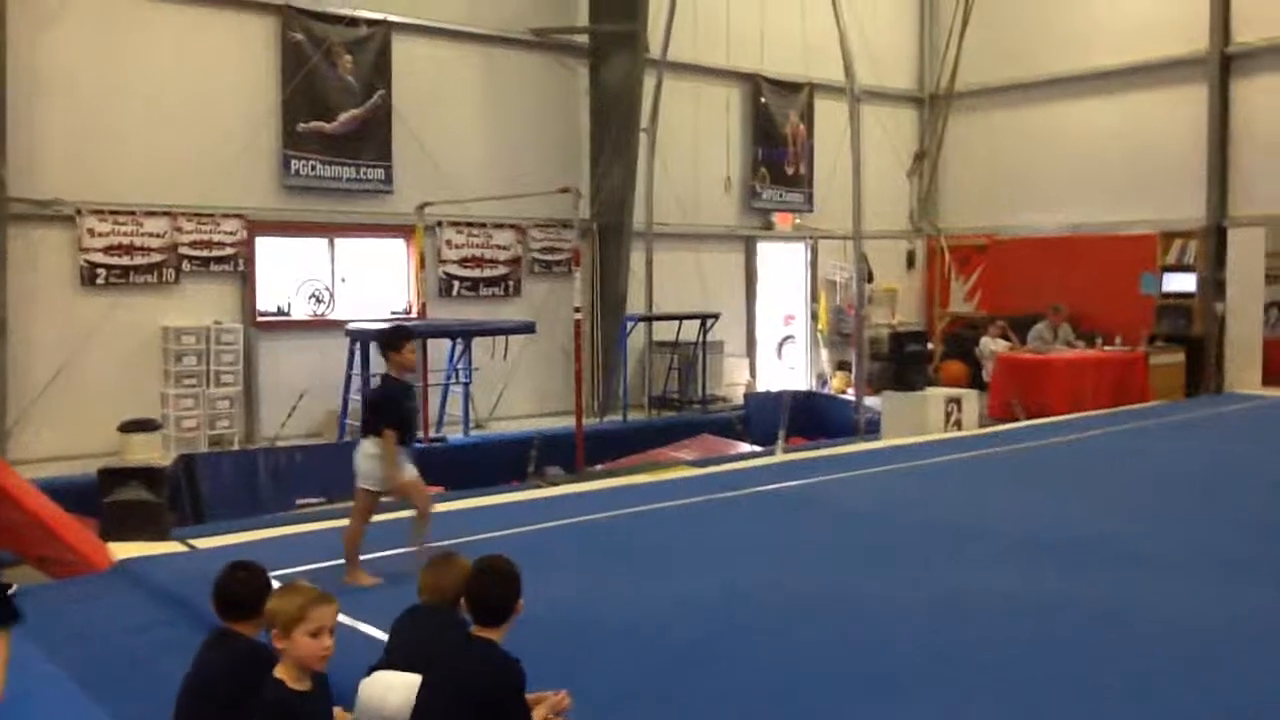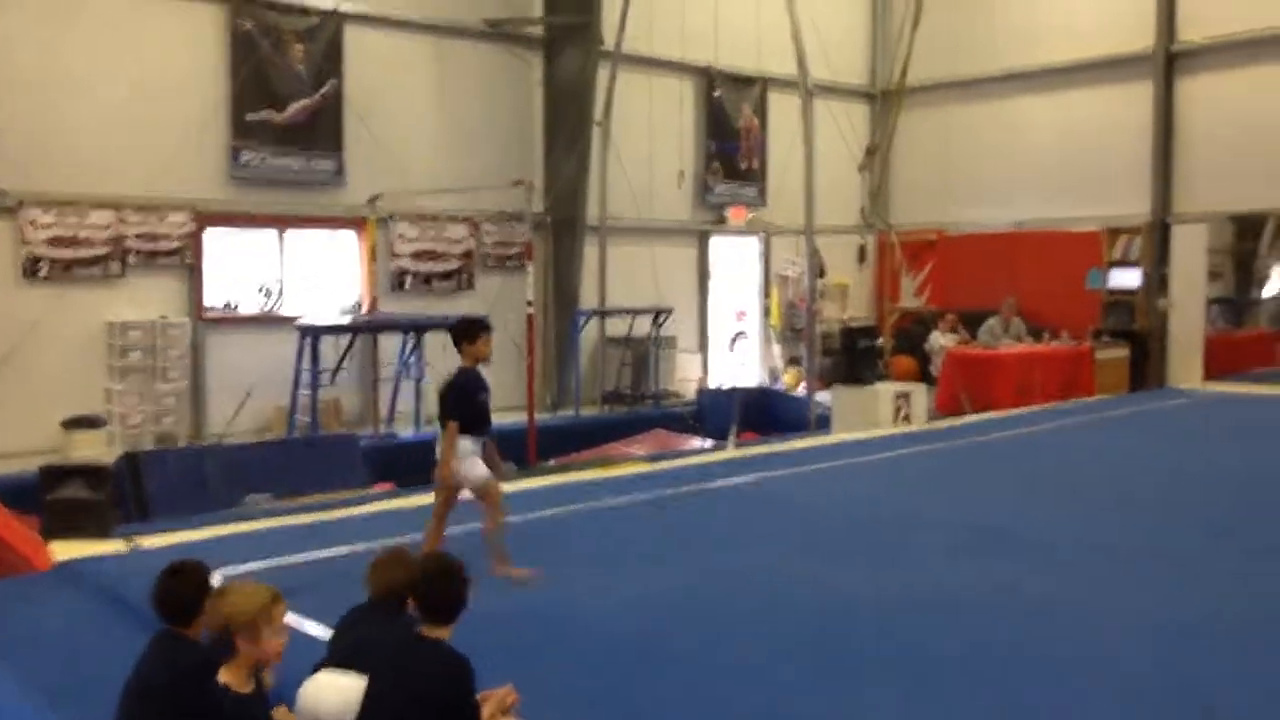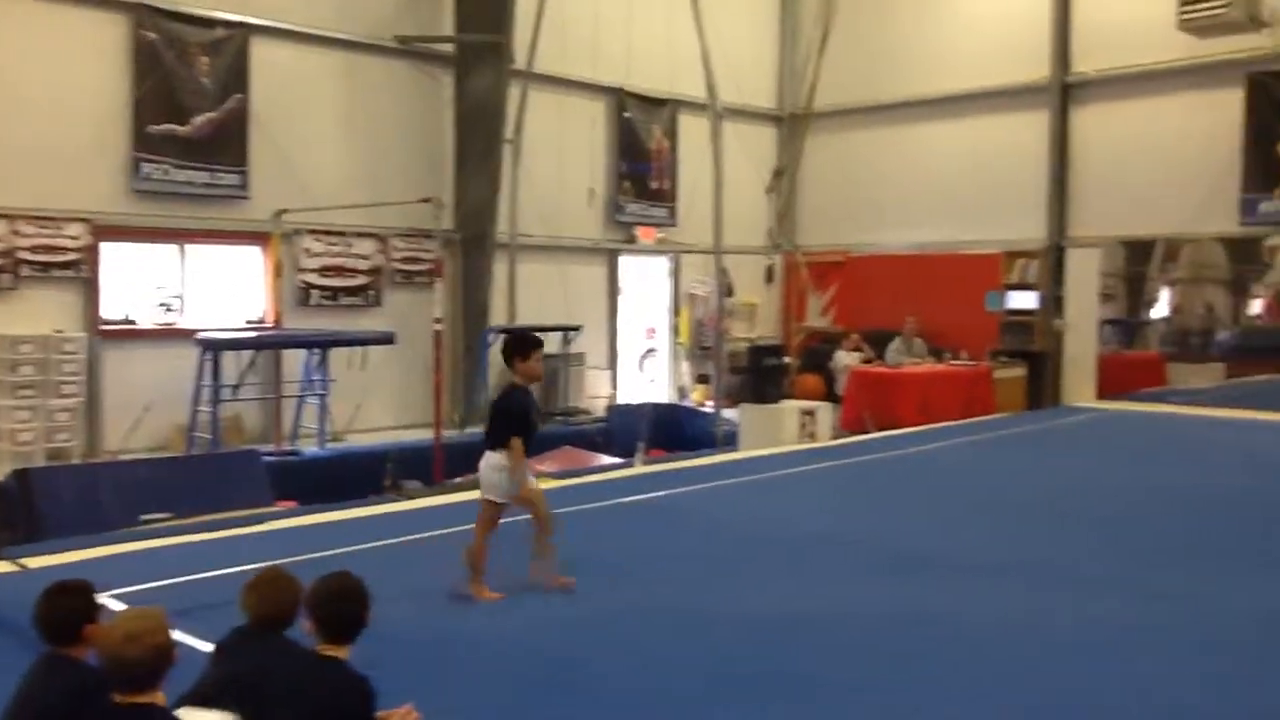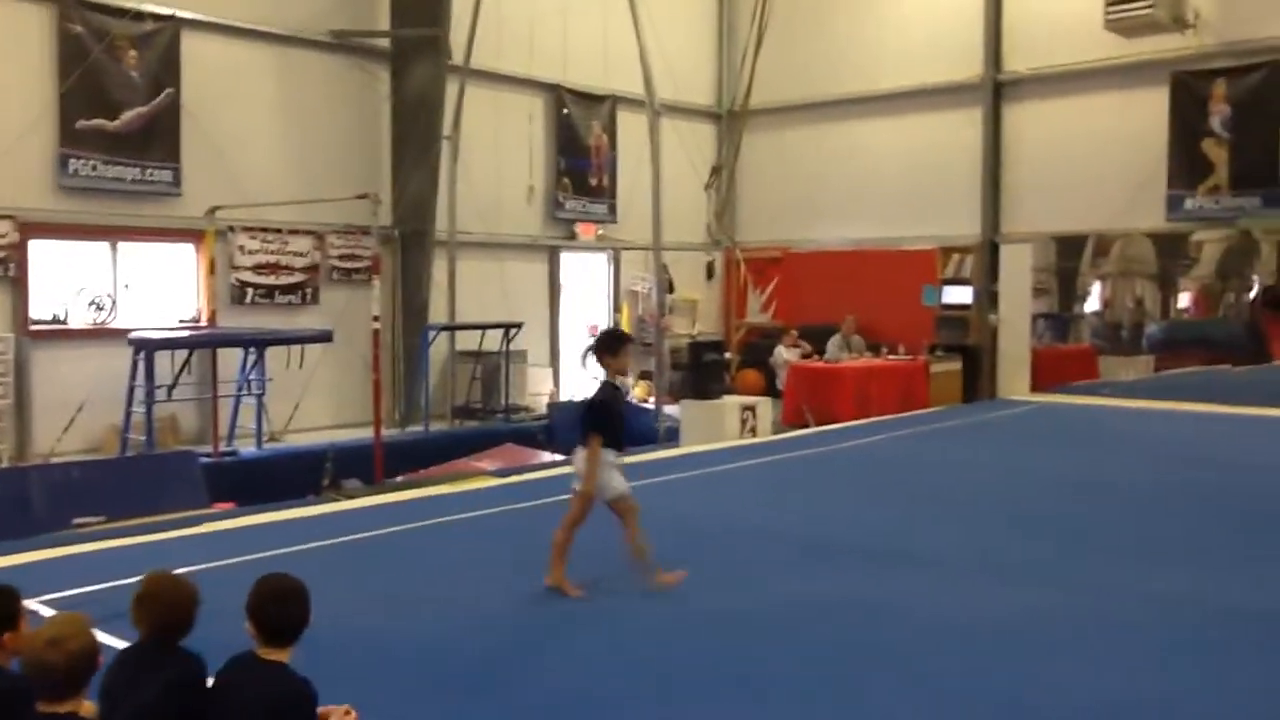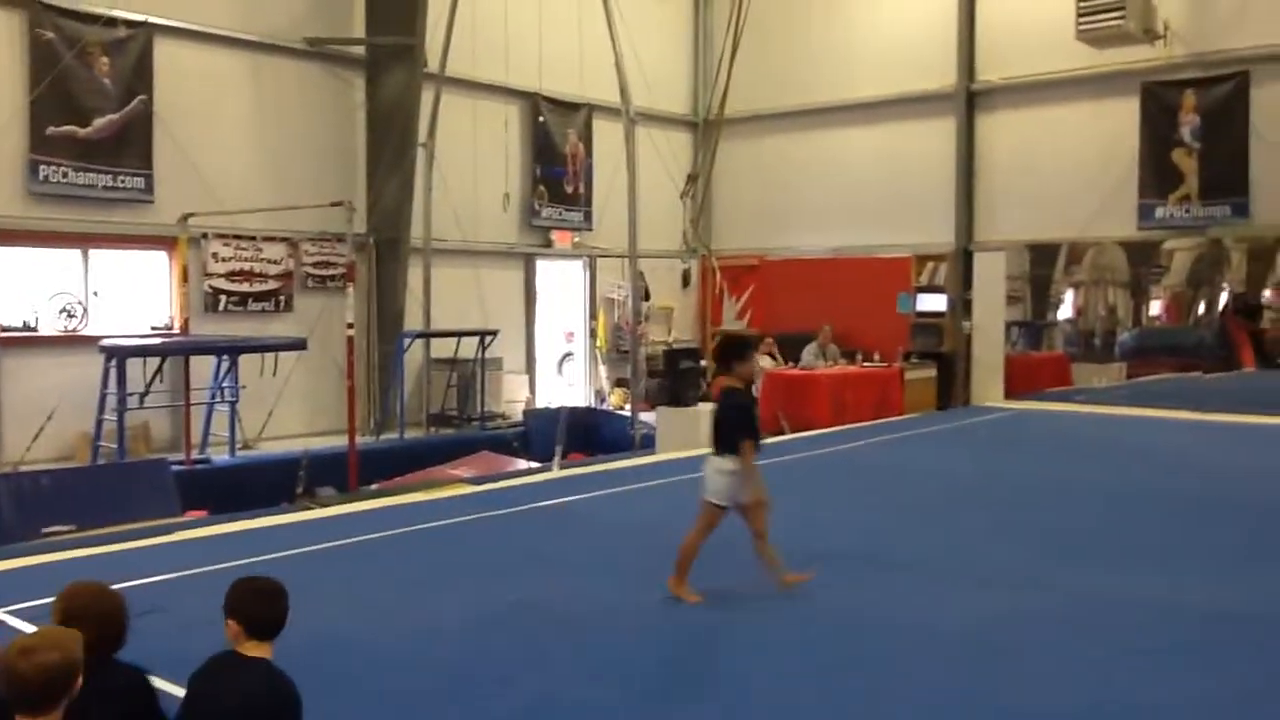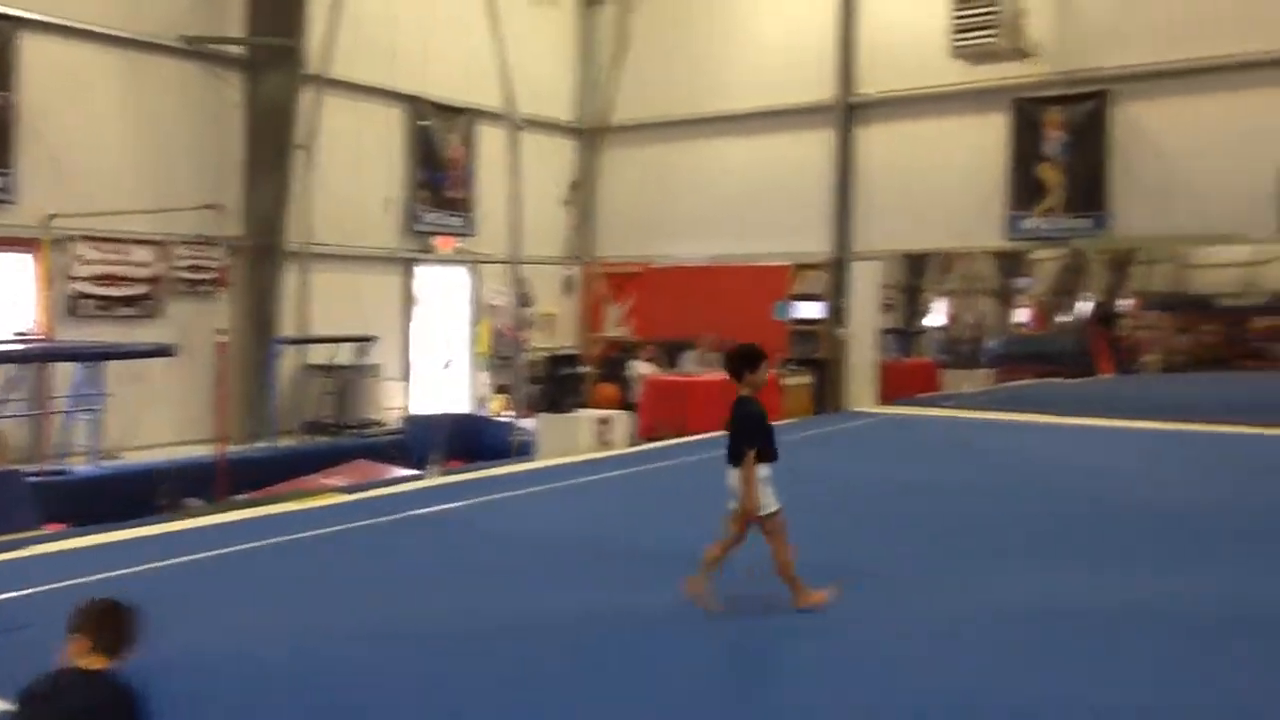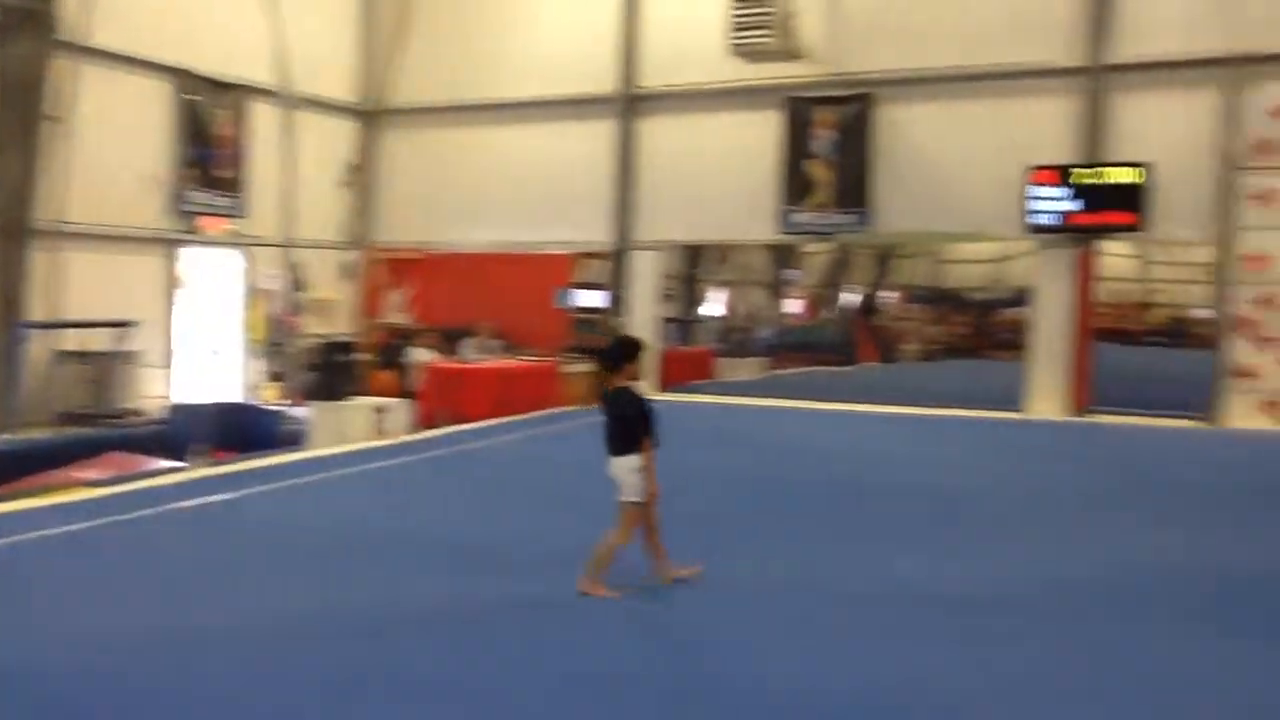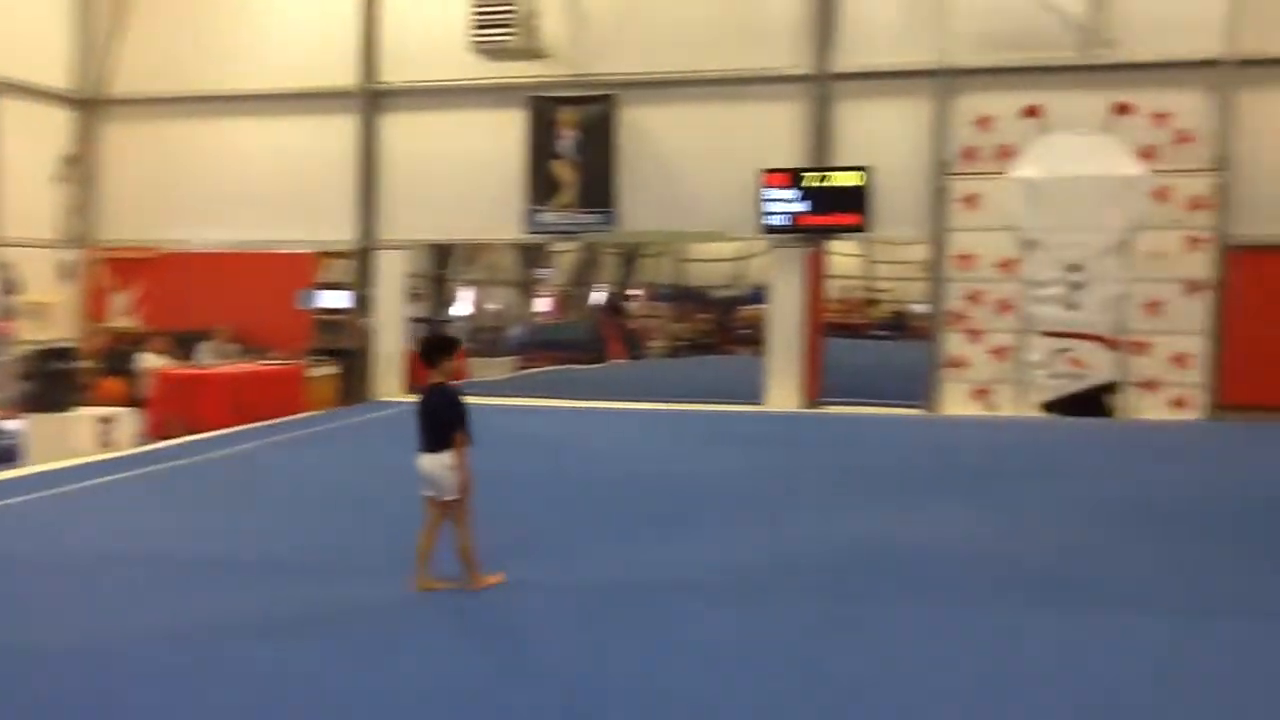
dt=0.4s
person 1, frame 1
left shoulder: (405, 387)
right shoulder: (388, 392)
right elbow: (388, 434)
right wrist: (394, 475)
left hip: (398, 455)
right hip: (375, 454)
left knee: (424, 503)
right knee: (362, 515)
right ankle: (351, 570)
person 1, frame 2
left shoulder: (476, 379)
right shoulder: (460, 384)
right elbow: (450, 426)
left wrist: (492, 454)
right wrist: (444, 464)
left hip: (470, 449)
right hip: (459, 452)
left knee: (442, 511)
right knee: (496, 504)
right ankle: (500, 563)
person 1, frame 3
left shoulder: (523, 395)
right shoulder: (513, 400)
right elbow: (515, 444)
right wrist: (524, 483)
left hip: (513, 466)
right hip: (500, 465)
left knee: (544, 517)
right knee: (486, 527)
left ankle: (543, 570)
right ankle: (476, 585)
person 1, frame 4
left shoulder: (612, 392)
right shoulder: (606, 397)
right elbow: (595, 440)
right wrist: (588, 480)
left hip: (594, 461)
right hip: (598, 464)
left knee: (572, 522)
right knee: (632, 519)
left ankle: (556, 577)
right ankle: (654, 573)
person 1, frame 5
left shoulder: (727, 395)
right shoulder: (739, 401)
right elbow: (745, 447)
right wrist: (755, 487)
left hip: (731, 467)
right hip: (727, 470)
left knee: (759, 526)
right knee: (703, 529)
left ankle: (781, 575)
right ankle: (678, 583)
person 1, frame 6
left shoulder: (741, 405)
right shoulder: (750, 411)
right elbow: (749, 456)
right wrist: (749, 496)
left hip: (742, 478)
right hip: (753, 481)
left knee: (732, 537)
right knee: (780, 540)
left ankle: (698, 583)
right ankle: (802, 596)
person 1, frame 7
left shoulder: (610, 396)
right shoulder: (634, 401)
right elbow: (645, 444)
right wrist: (652, 480)
left hip: (619, 462)
right hip: (632, 466)
left knee: (650, 521)
right knee: (624, 529)
left ankle: (667, 570)
right ankle: (589, 579)
person 1, frame 8
left shoulder: (426, 394)
right shoulder: (449, 397)
right elbow: (459, 439)
right wrist: (464, 474)
left hip: (426, 460)
right hip: (445, 462)
left knee: (433, 523)
right knee: (462, 524)
left ankle: (421, 576)
right ankle: (475, 577)
